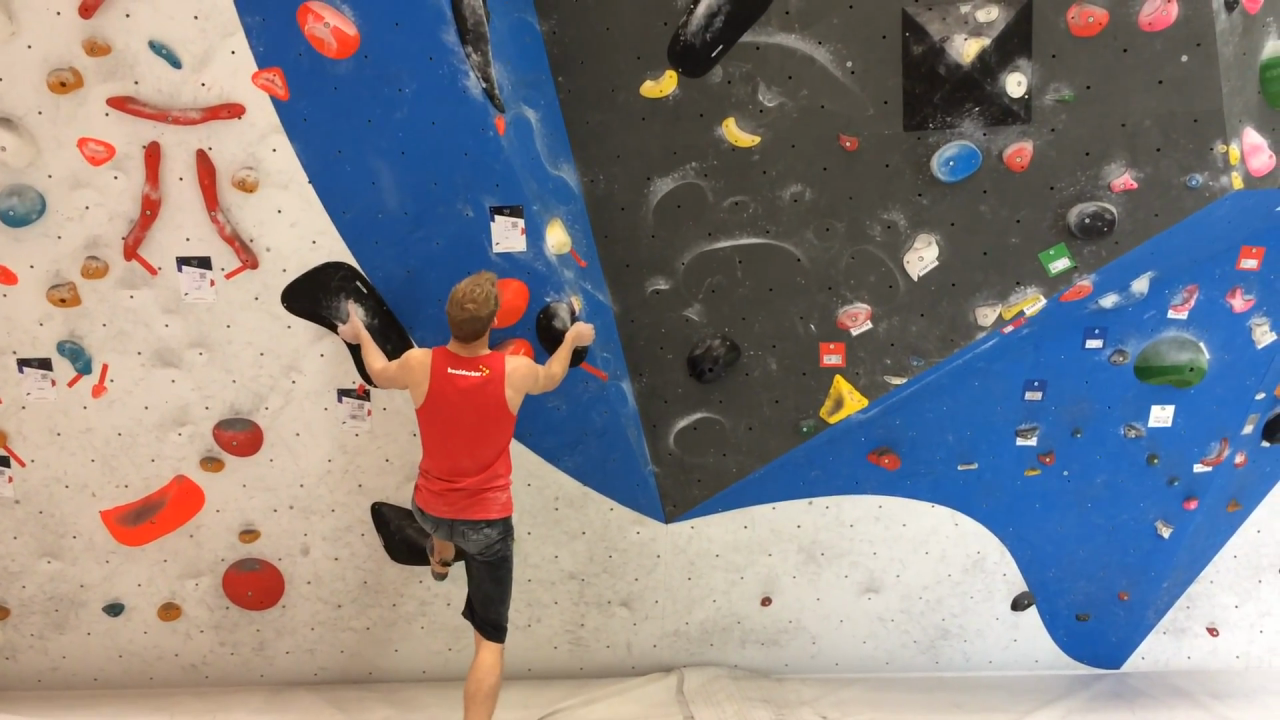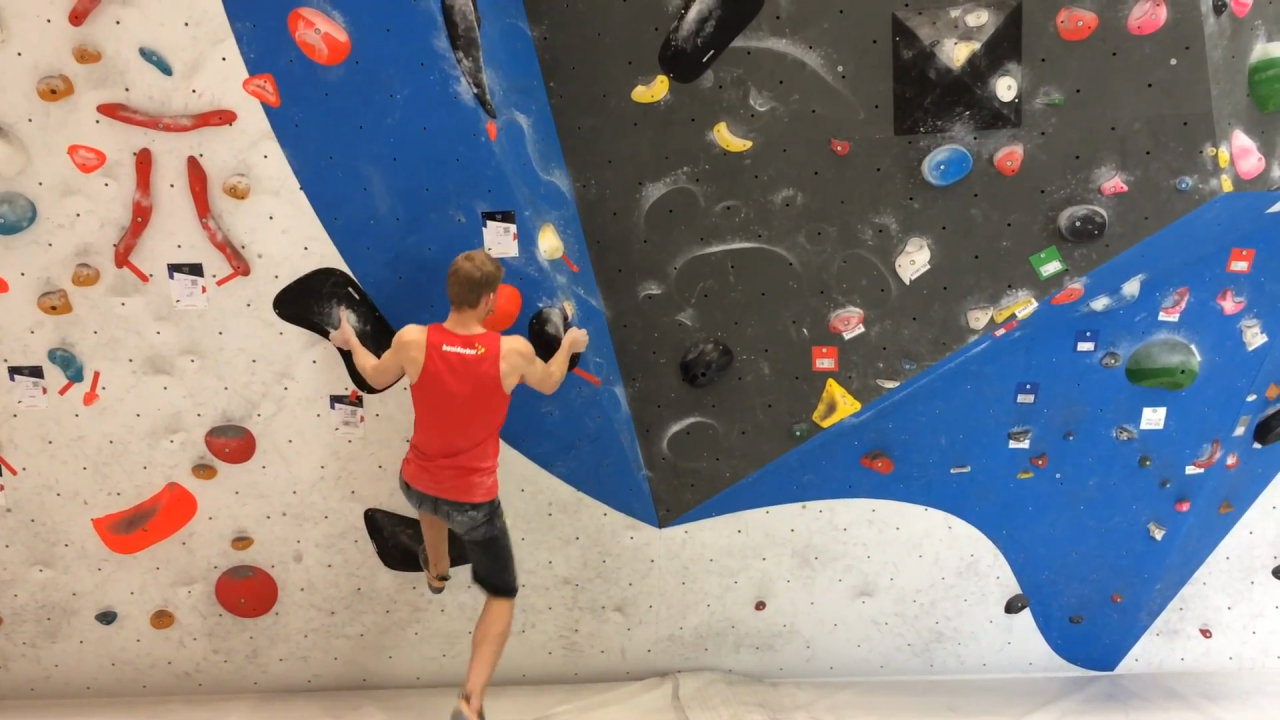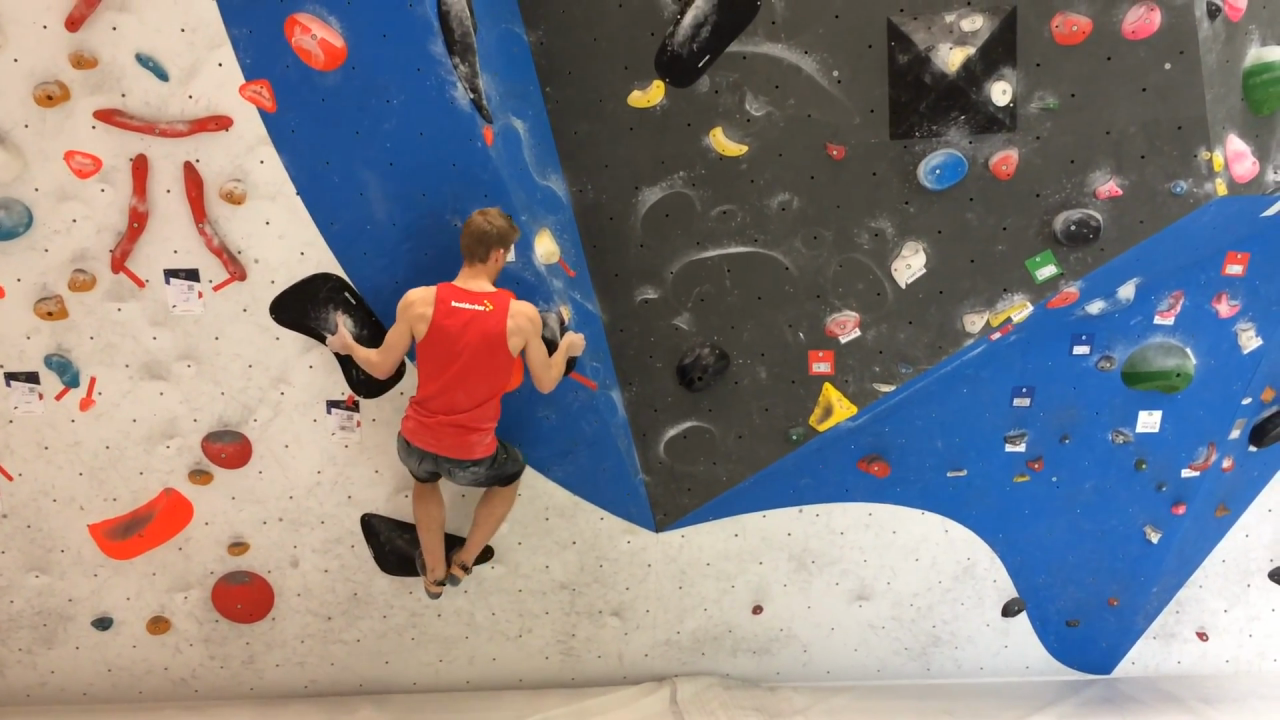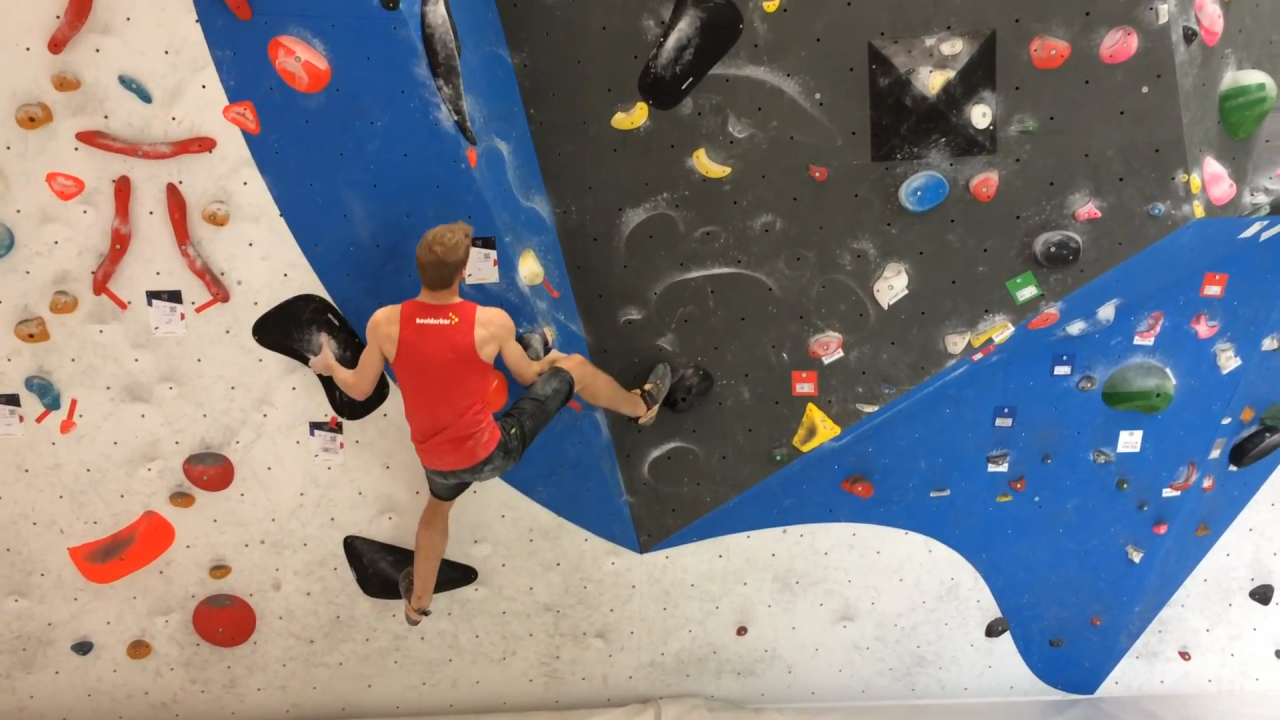
dt=0.7s
person 1, frame 1
left shoulder: (418, 365)
right shoulder: (516, 371)
left elbow: (380, 374)
right elbow: (551, 377)
left wrist: (360, 334)
right wrist: (572, 338)
left hip: (430, 510)
right hip: (488, 520)
right knee: (490, 640)
left ankle: (441, 557)
person 1, frame 2
left shoulder: (411, 341)
right shoulder: (513, 352)
left elbow: (376, 376)
right elbow: (548, 382)
left wrist: (350, 340)
right wrist: (569, 344)
left hip: (415, 486)
right hip: (474, 500)
right knee: (501, 596)
left ankle: (437, 570)
person 1, frame 3
left shoulder: (417, 302)
right shoulder: (523, 316)
left elbow: (382, 367)
right elbow: (546, 383)
left wrist: (347, 345)
right wrist: (566, 347)
left hip: (416, 443)
right hip: (471, 457)
left knee: (426, 480)
right knee: (512, 473)
left ankle: (434, 575)
right ankle: (462, 562)
person 1, frame 4
left shoulder: (383, 323)
right shoulder: (492, 322)
left elbow: (358, 390)
right elbow: (527, 377)
left wrist: (329, 366)
right wrist: (550, 360)
left hip: (436, 460)
right hip: (490, 453)
left knee: (439, 503)
right knee: (573, 367)
left ankle: (418, 602)
right ankle: (639, 405)
